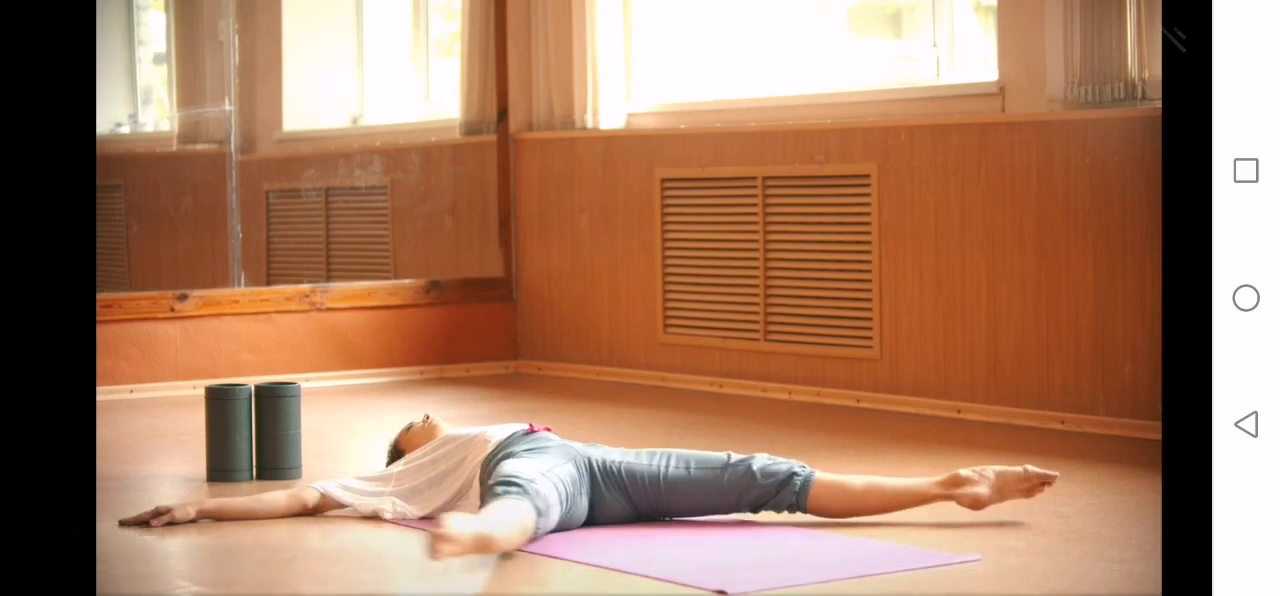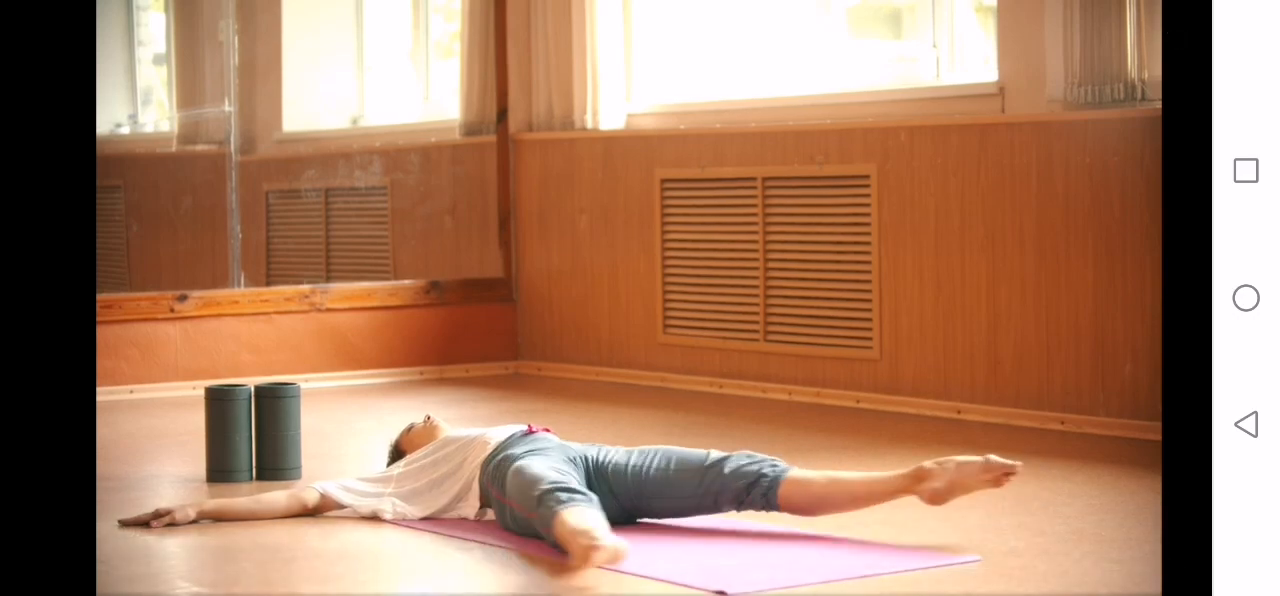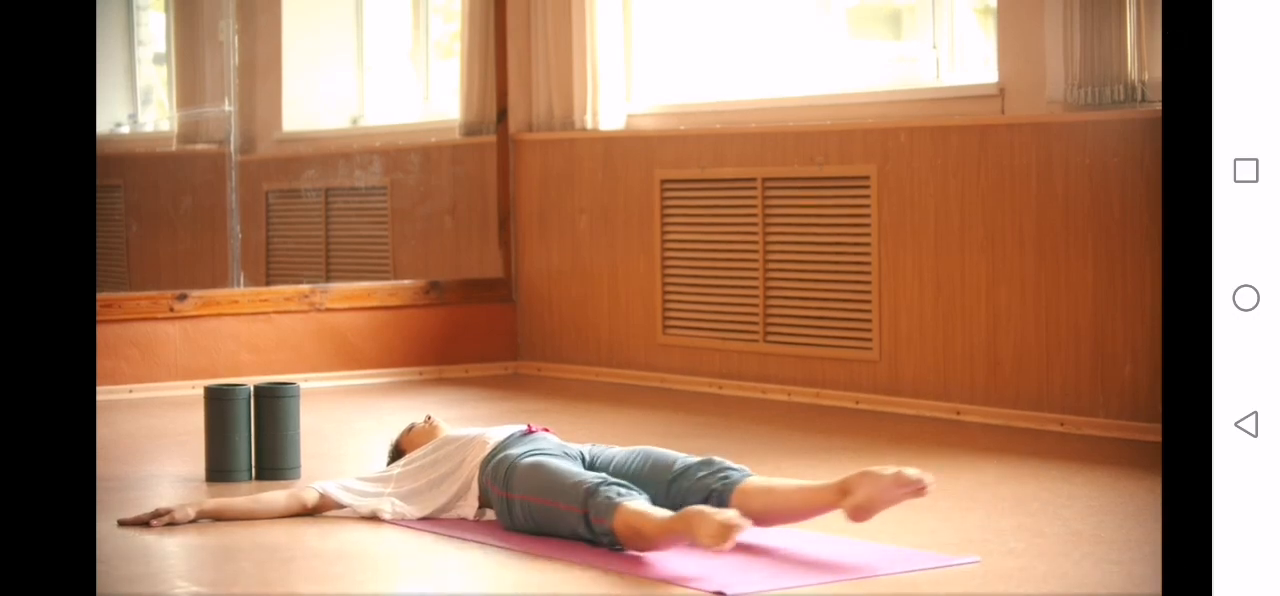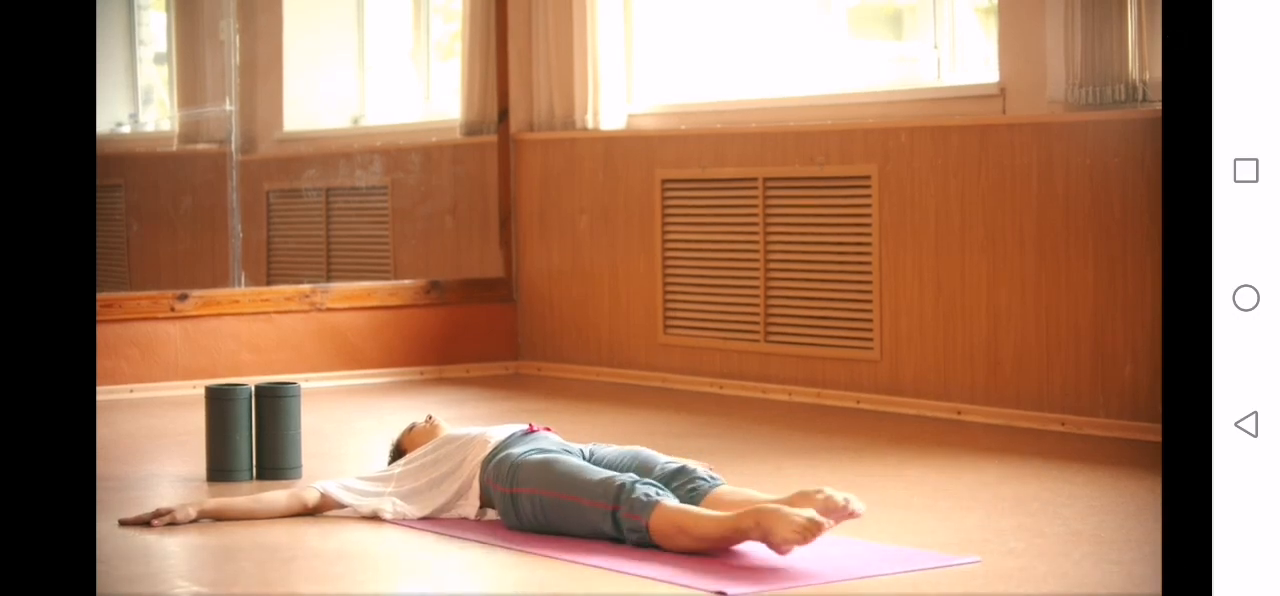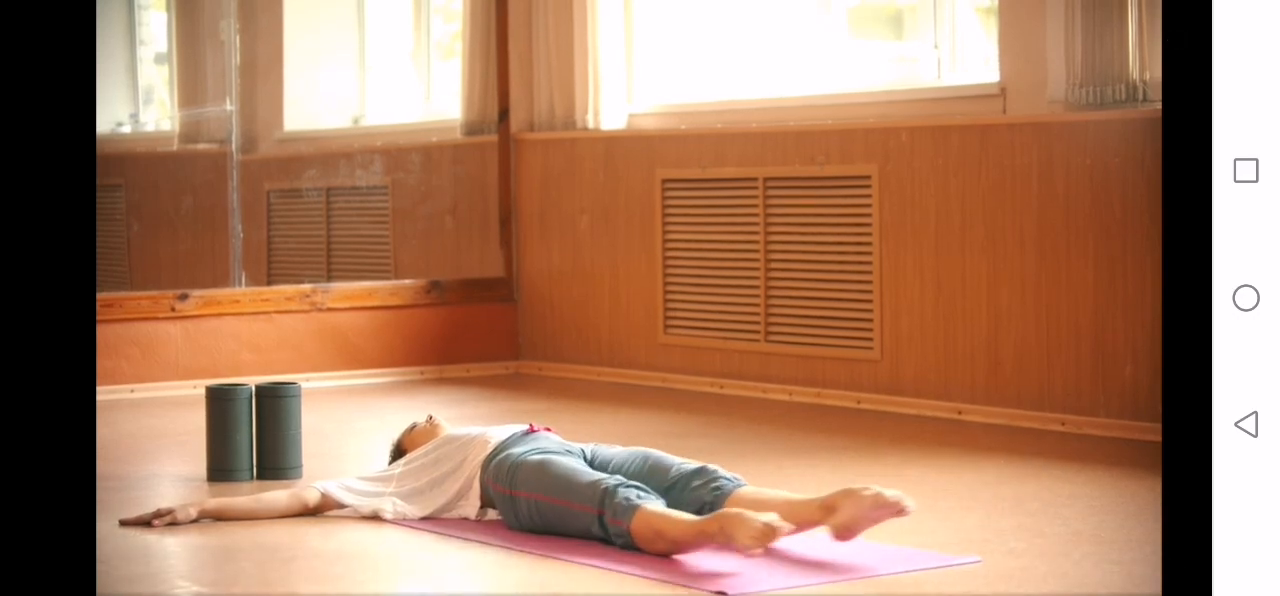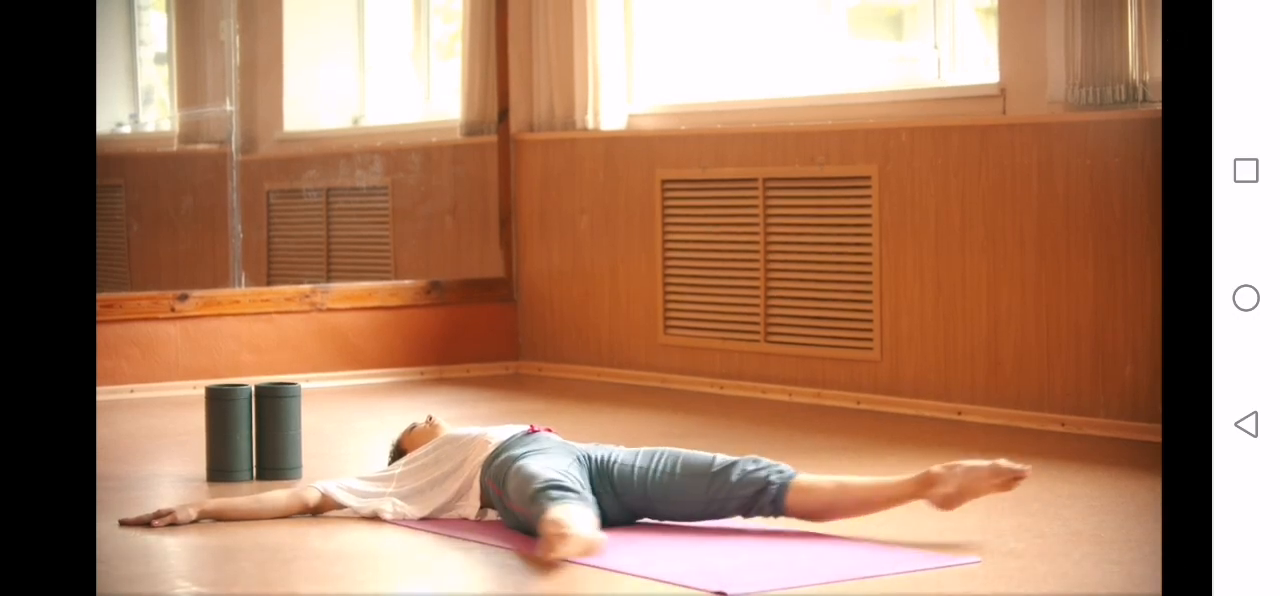
dt=0.4s
person 1, frame 1
left shoulder: (456, 453)
right shoulder: (394, 478)
right elbow: (299, 497)
right wrist: (196, 508)
left hip: (580, 460)
right hip: (534, 468)
left knee: (763, 476)
right knee: (526, 501)
person 1, frame 2
left shoulder: (464, 444)
right shoulder: (396, 477)
right elbow: (300, 498)
right wrist: (198, 508)
left hip: (569, 455)
right hip: (519, 465)
left knee: (743, 476)
right knee: (566, 497)
left ankle: (917, 478)
person 1, frame 3
left shoulder: (462, 445)
right shoulder: (392, 479)
right elbow: (296, 498)
right wrist: (198, 509)
left hip: (567, 451)
right hip: (514, 469)
left knee: (707, 477)
right knee: (612, 502)
left ankle: (846, 489)
person 1, frame 4
left shoulder: (461, 445)
right shoulder: (395, 477)
right elbow: (297, 498)
right wrist: (199, 508)
left hip: (562, 452)
right hip: (516, 467)
left knee: (688, 482)
right knee: (645, 504)
left ankle: (790, 506)
right ankle: (763, 519)
person 1, frame 5
left shoulder: (457, 449)
right shoulder: (400, 477)
right elbow: (300, 498)
right wrist: (198, 508)
left hip: (564, 452)
right hip: (518, 468)
left knee: (701, 483)
right knee: (632, 509)
left ankle: (828, 507)
right ankle: (722, 533)
person 1, frame 6
left shoulder: (472, 443)
right shoulder: (398, 477)
right elbow: (299, 498)
right wrist: (199, 508)
left hip: (582, 455)
right hip: (523, 469)
left knee: (750, 479)
right knee: (567, 498)
left ankle: (924, 482)
